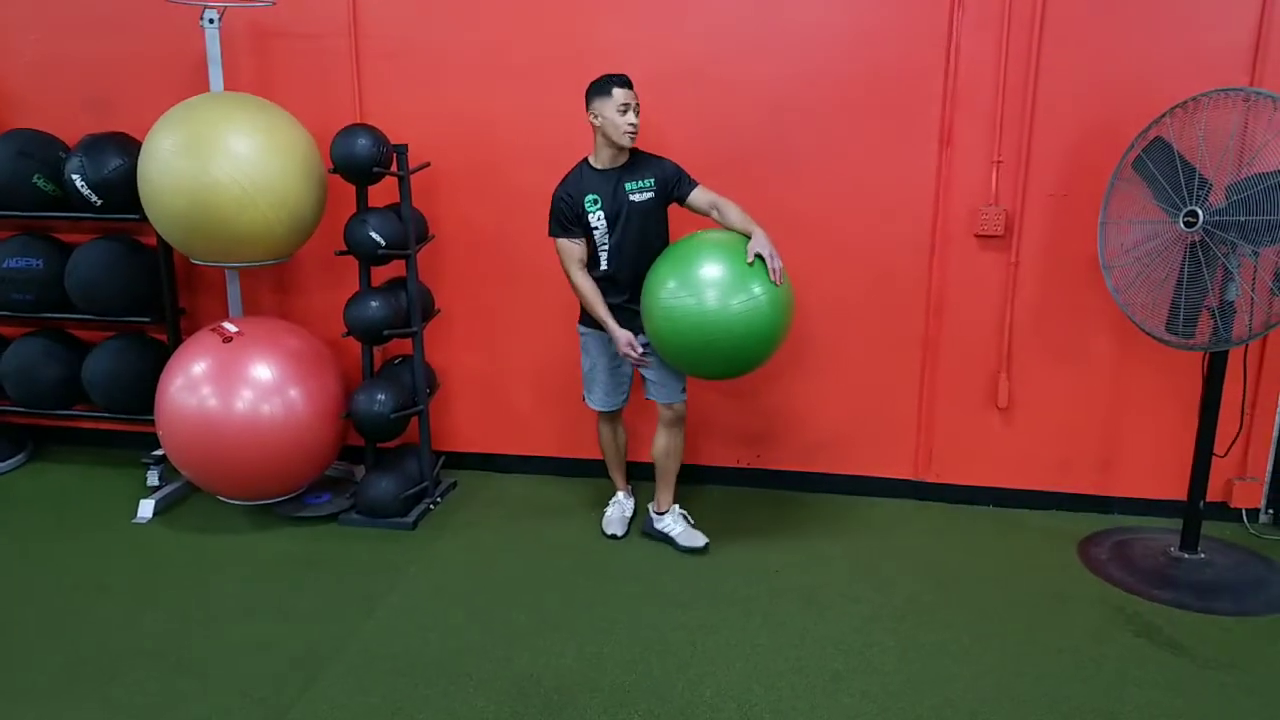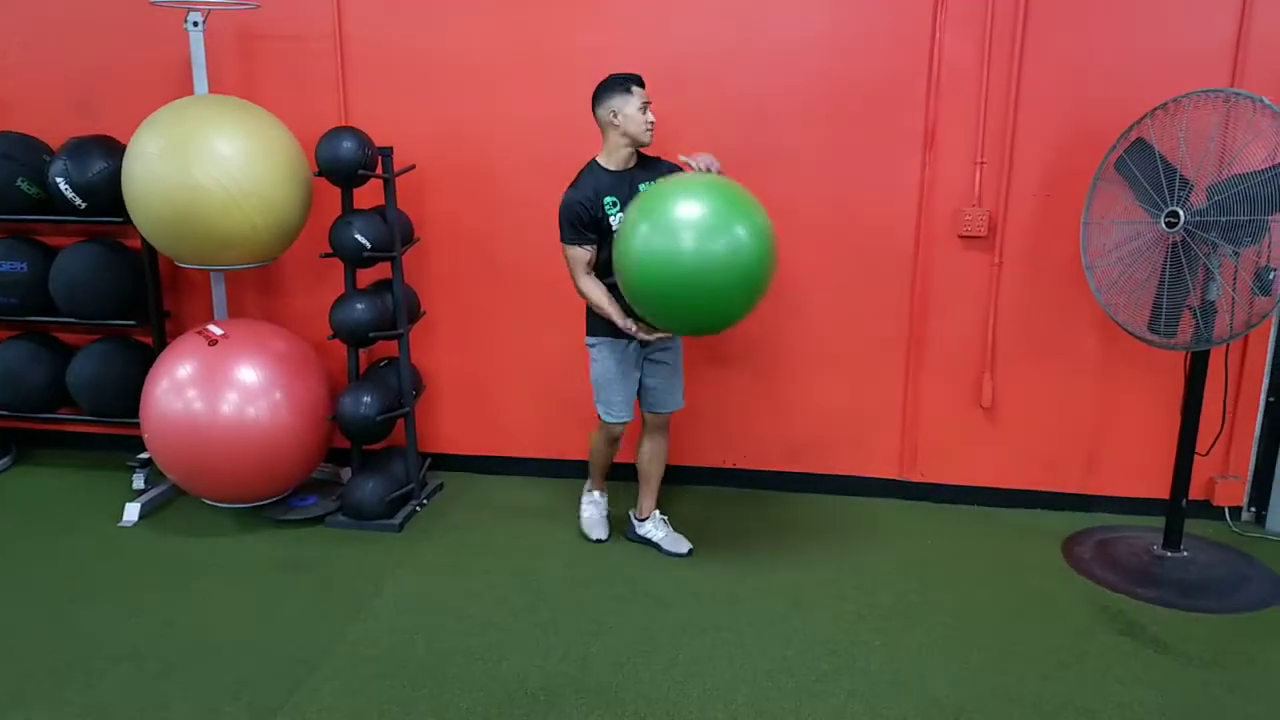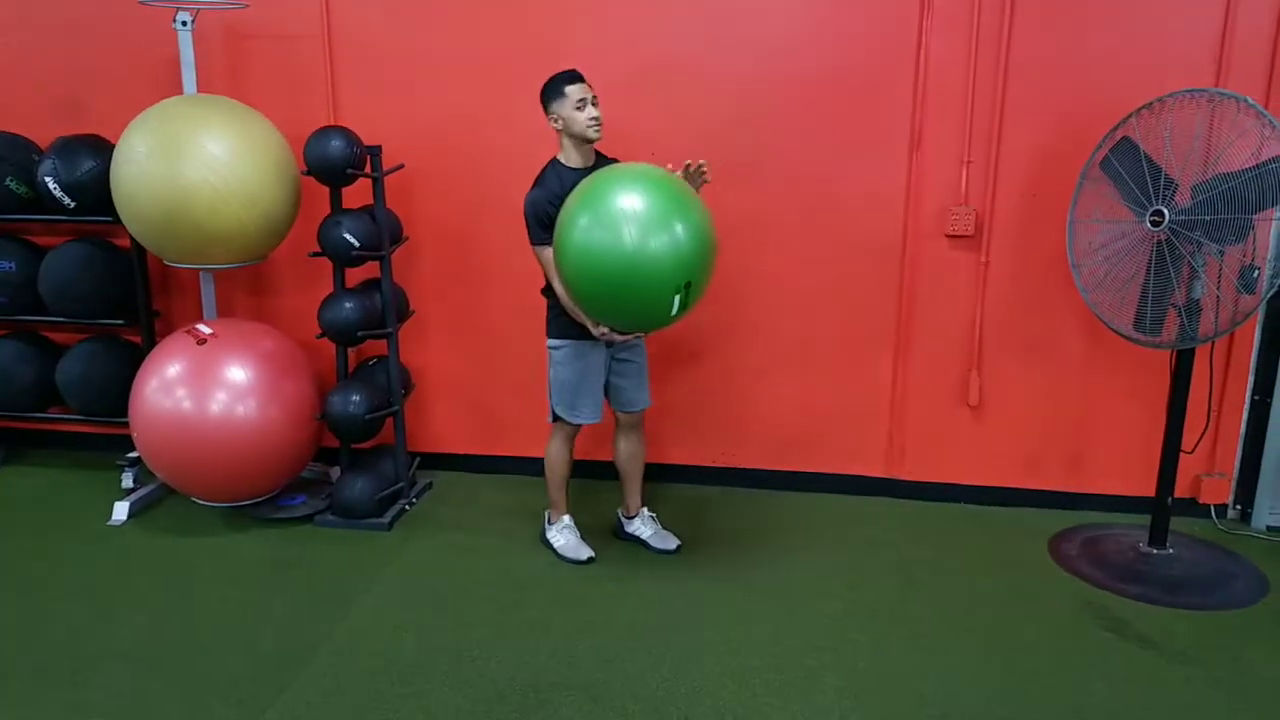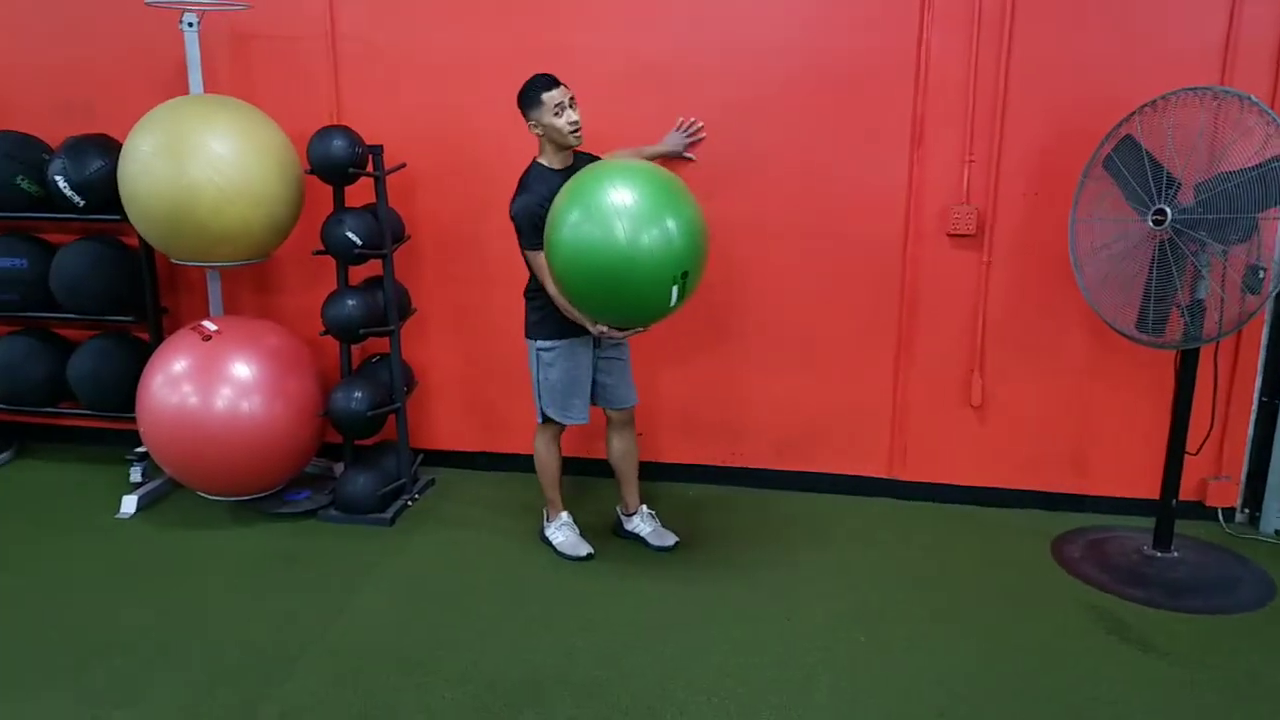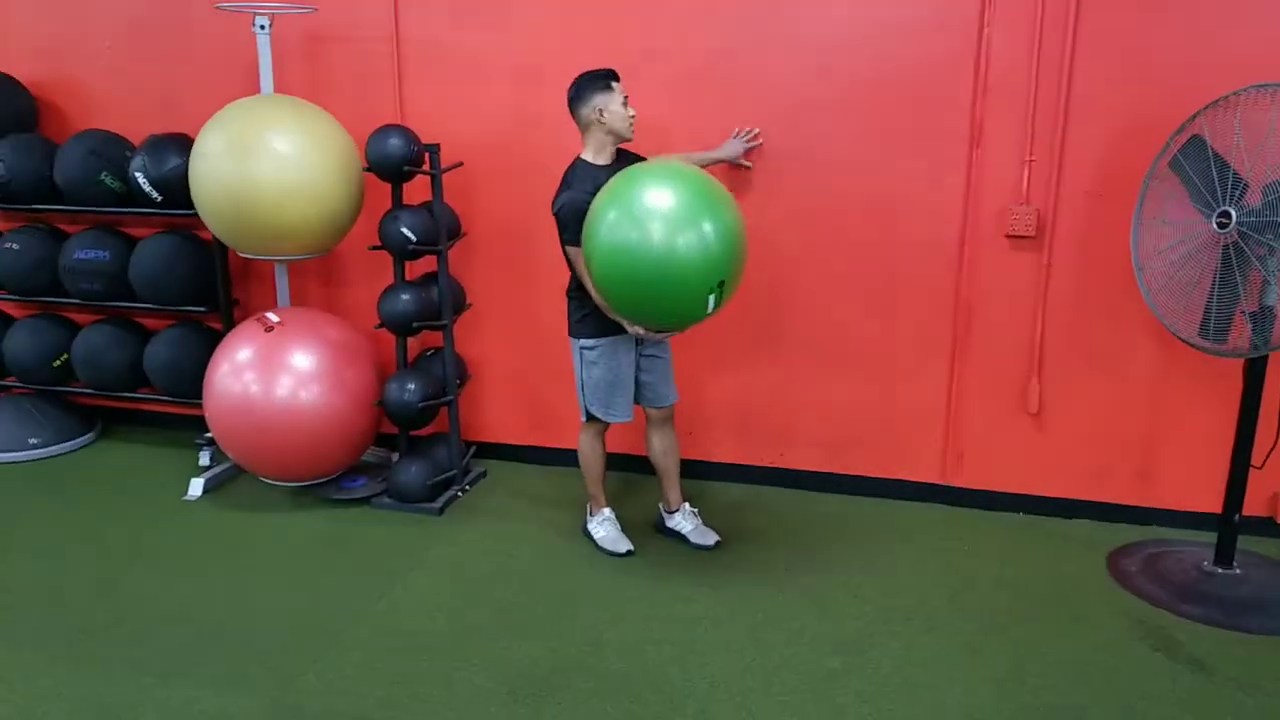
dt=0.5s
person 1, frame 1
left shoulder: (658, 171)
right shoulder: (571, 191)
left elbow: (714, 205)
right elbow: (575, 269)
left wrist: (756, 232)
right wrist: (614, 329)
right hip: (604, 324)
left knee: (672, 411)
right knee: (608, 411)
left ankle: (663, 512)
right ankle: (622, 495)
person 1, frame 2
left shoulder: (660, 172)
right shoulder: (582, 195)
right elbow: (582, 276)
left wrist: (710, 177)
right wrist: (625, 322)
right hip: (612, 330)
left knee: (658, 421)
right knee: (613, 424)
left ankle: (646, 518)
right ankle: (595, 491)
person 1, frame 3
right shoulder: (545, 194)
right elbow: (556, 276)
right wrist: (591, 325)
right hip: (574, 330)
left knee: (632, 419)
right knee: (567, 426)
left ankle: (633, 516)
right ankle: (557, 521)
person 1, frame 4
left shoulder: (585, 164)
right shoulder: (530, 200)
left elbow: (612, 161)
right elbow: (550, 282)
left wrist: (662, 148)
right wrist: (591, 325)
left hip: (604, 316)
right hip: (556, 329)
left knee: (622, 414)
right knee: (553, 424)
left ankle: (633, 514)
right ankle: (555, 519)
person 1, frame 5
left shoulder: (628, 163)
right shoulder: (574, 196)
right elbow: (590, 279)
left wrist: (720, 154)
right wrist: (628, 323)
right hip: (599, 327)
left knee: (661, 414)
right knee: (597, 421)
left ankle: (674, 511)
right ankle: (598, 515)
